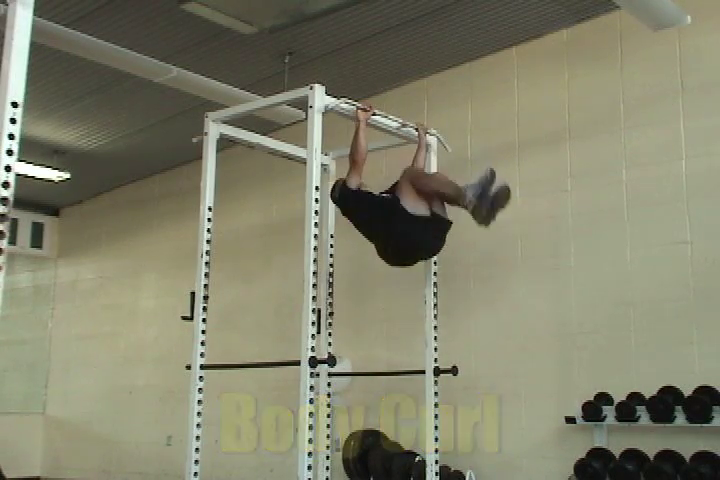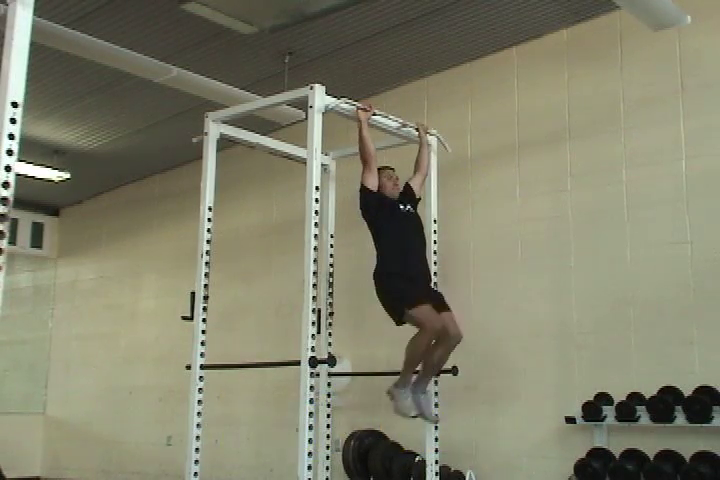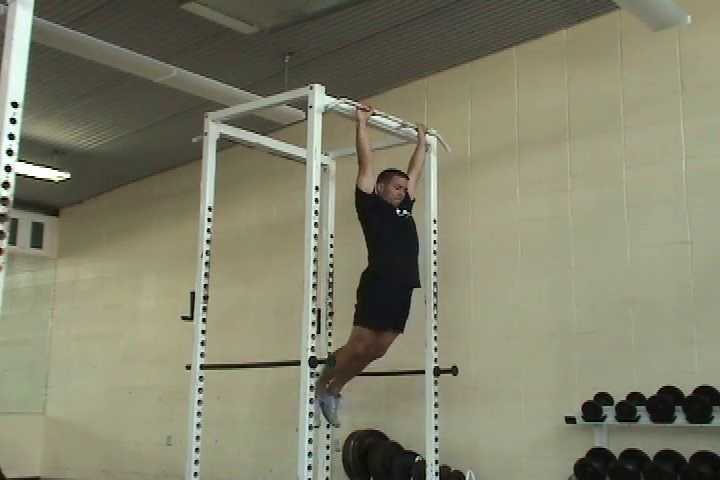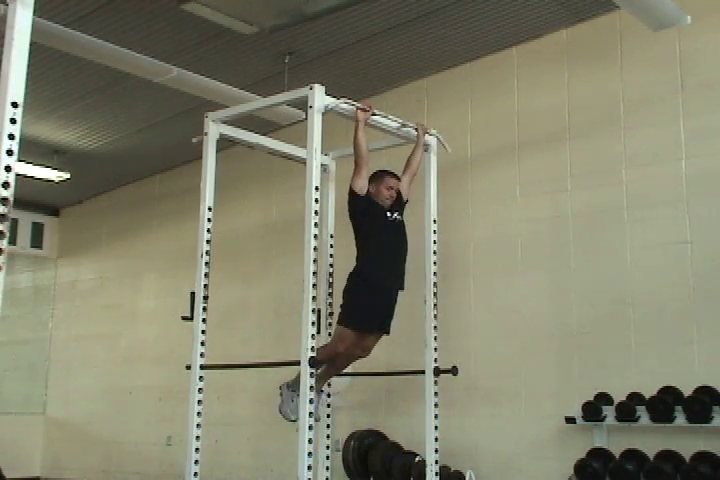
dt=0.4s
person 1, frame 1
left shoulder: (383, 198)
right shoulder: (350, 200)
left elbow: (419, 173)
right elbow: (357, 164)
left wrist: (422, 141)
right wrist: (361, 123)
right hip: (405, 243)
right knee: (412, 175)
left ankle: (474, 201)
right ankle: (469, 197)
person 1, frame 2
left shoulder: (406, 203)
right shoulder: (372, 202)
left elbow: (420, 173)
right elbow: (369, 163)
left wrist: (423, 139)
right wrist: (363, 124)
left hip: (419, 282)
right hip: (394, 281)
left knee: (452, 335)
right knee: (434, 326)
left ankle: (419, 389)
right ankle: (403, 386)
person 1, frame 3
left shoulder: (405, 208)
right shoulder: (370, 205)
left elbow: (415, 171)
right elbow: (366, 164)
left wrist: (422, 139)
right wrist: (361, 123)
left hip: (403, 289)
right hip: (378, 286)
left knee: (376, 350)
right knee: (358, 347)
left ankle: (332, 392)
right ankle: (317, 391)
person 1, frame 4
left shoulder: (396, 209)
right shoulder: (362, 206)
left elbow: (409, 173)
right elbow: (361, 166)
left wrist: (420, 140)
right wrist: (360, 124)
left hip: (389, 291)
right hip: (364, 287)
left knee: (362, 350)
right knee: (340, 346)
left ankle: (316, 387)
right ankle: (294, 387)
